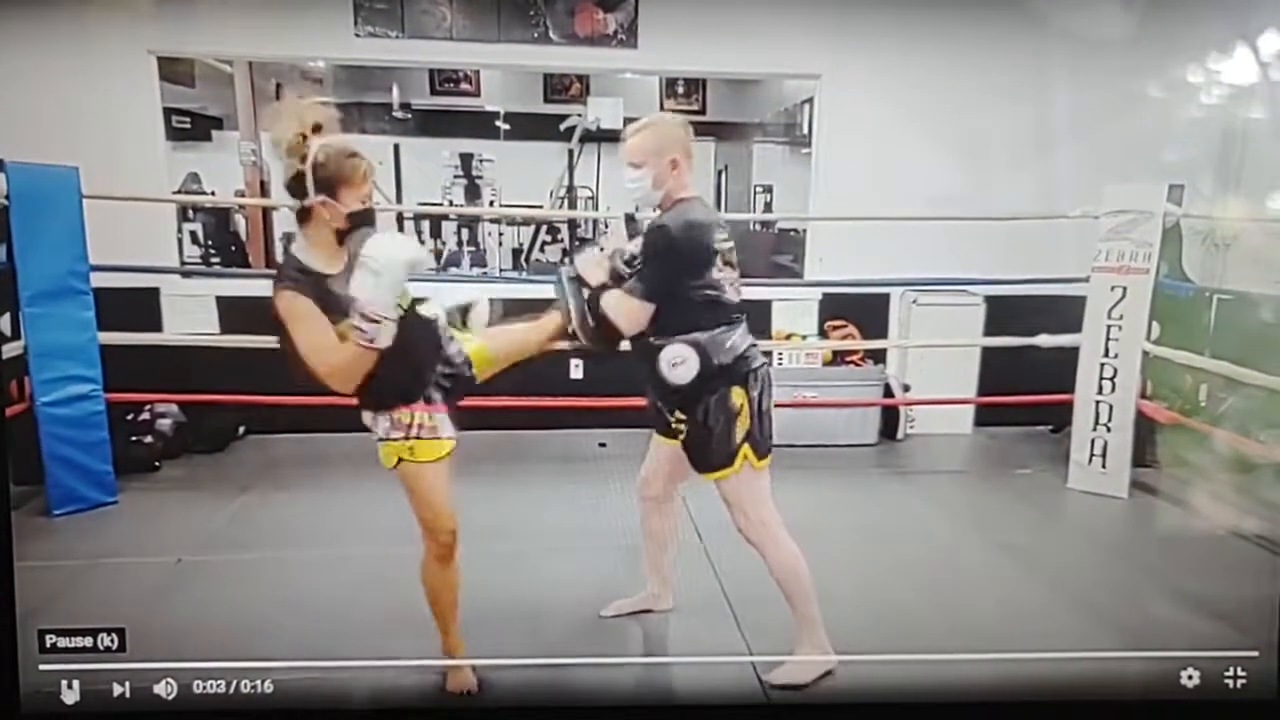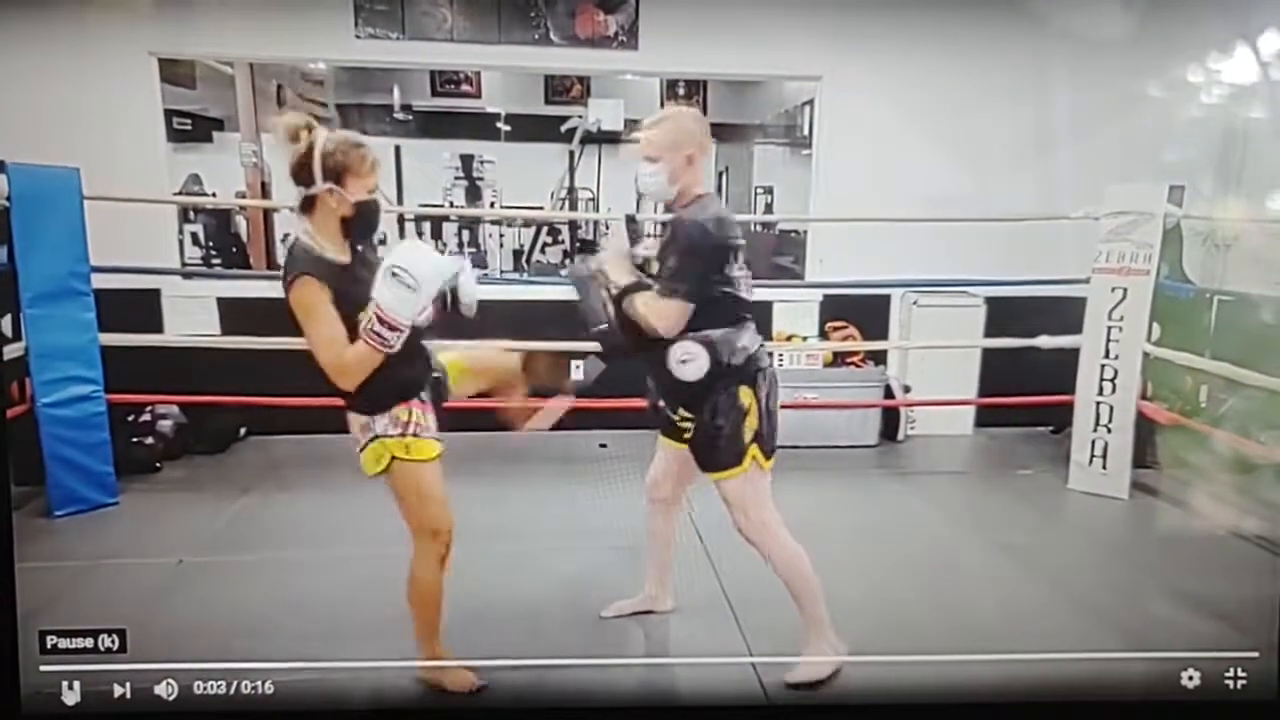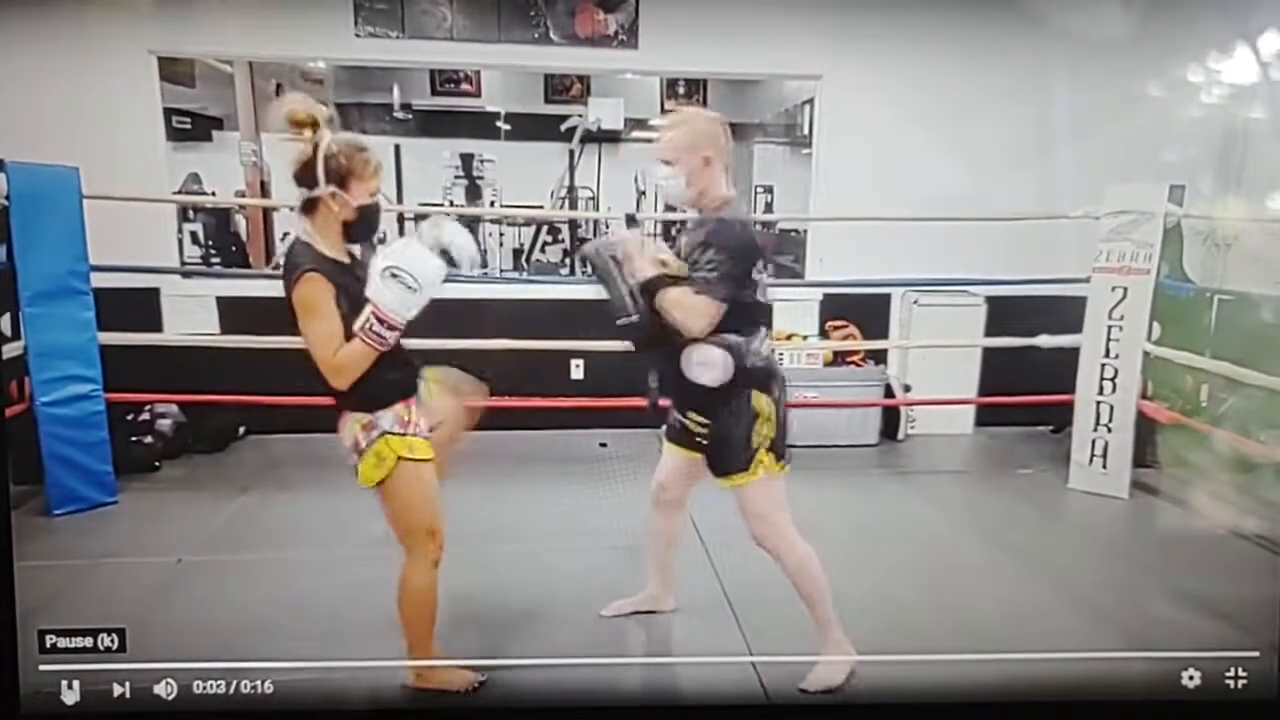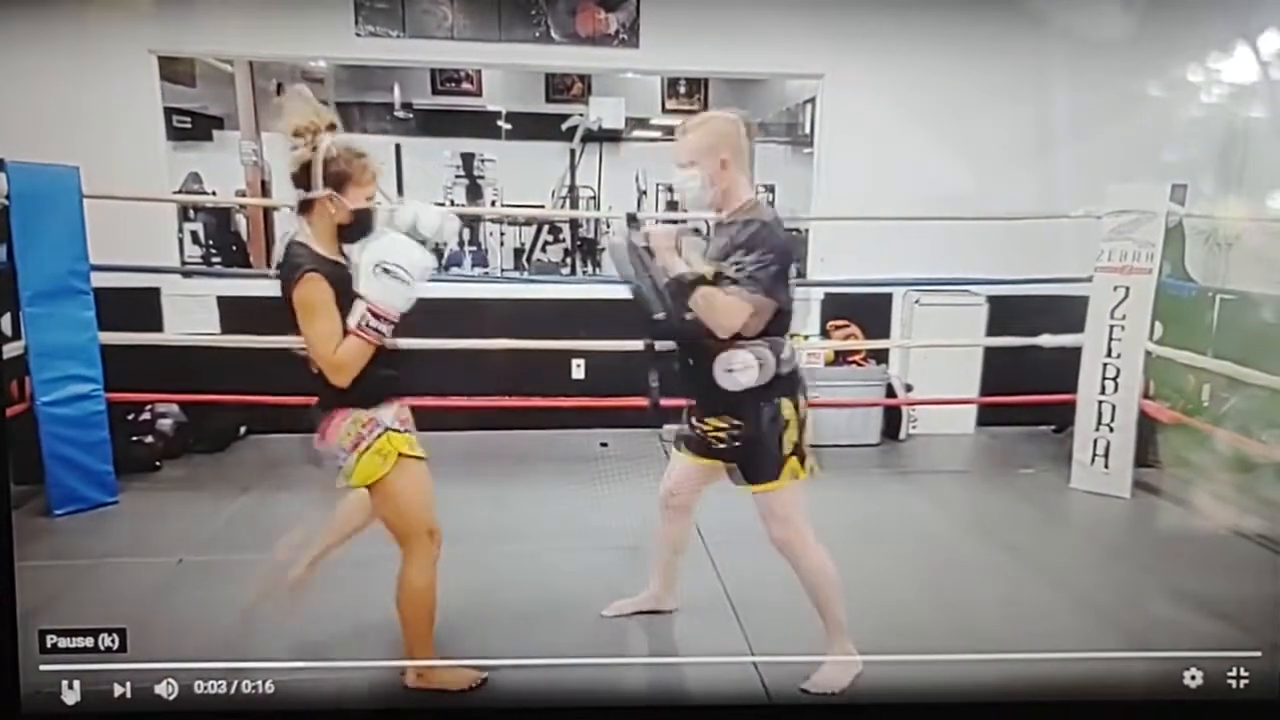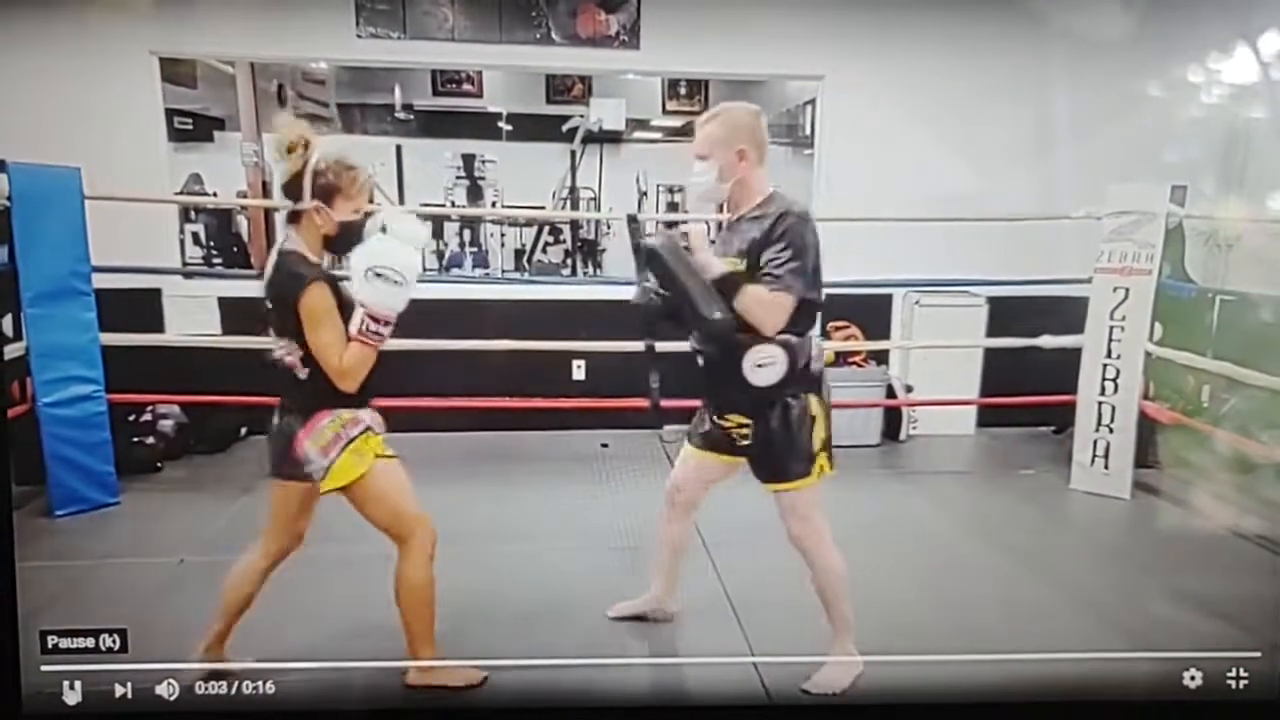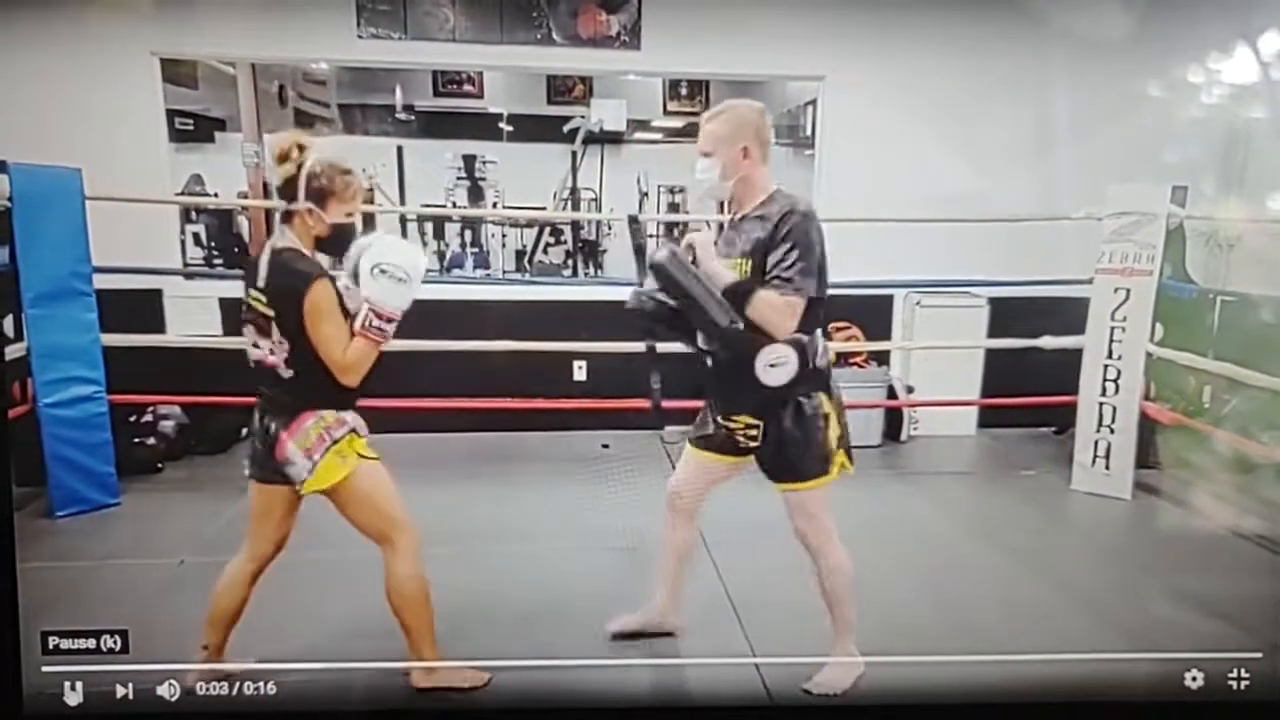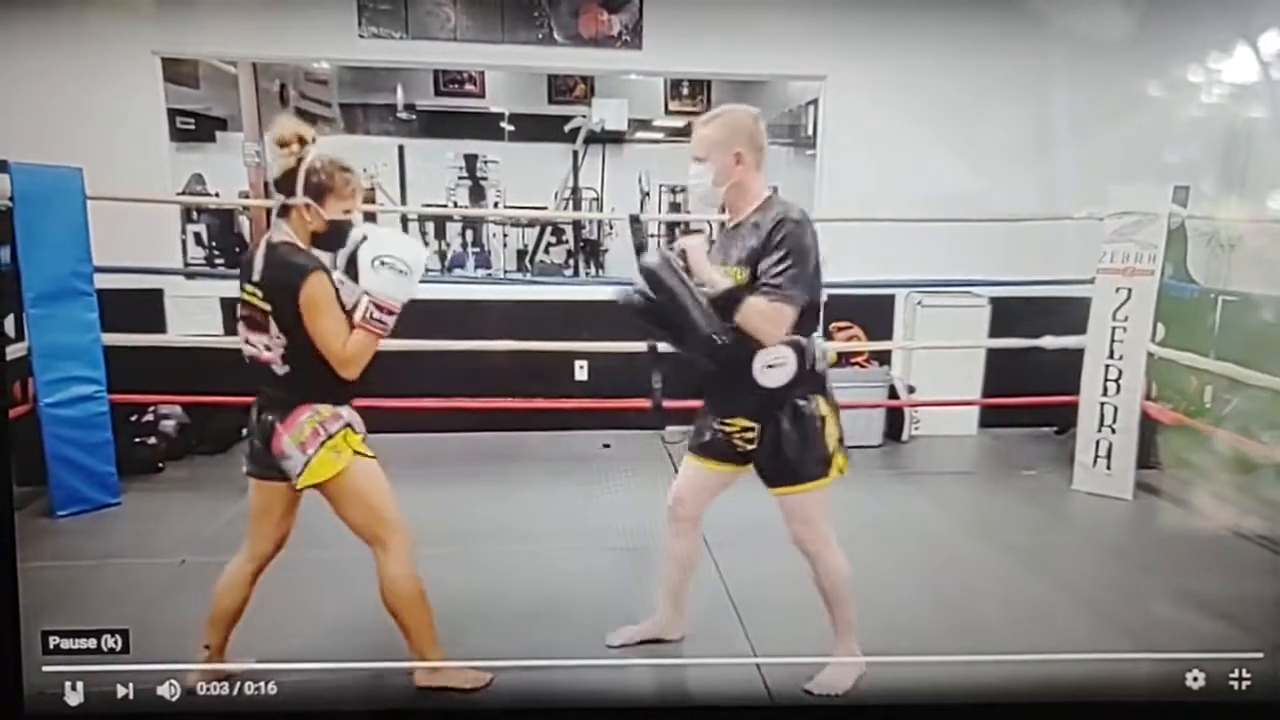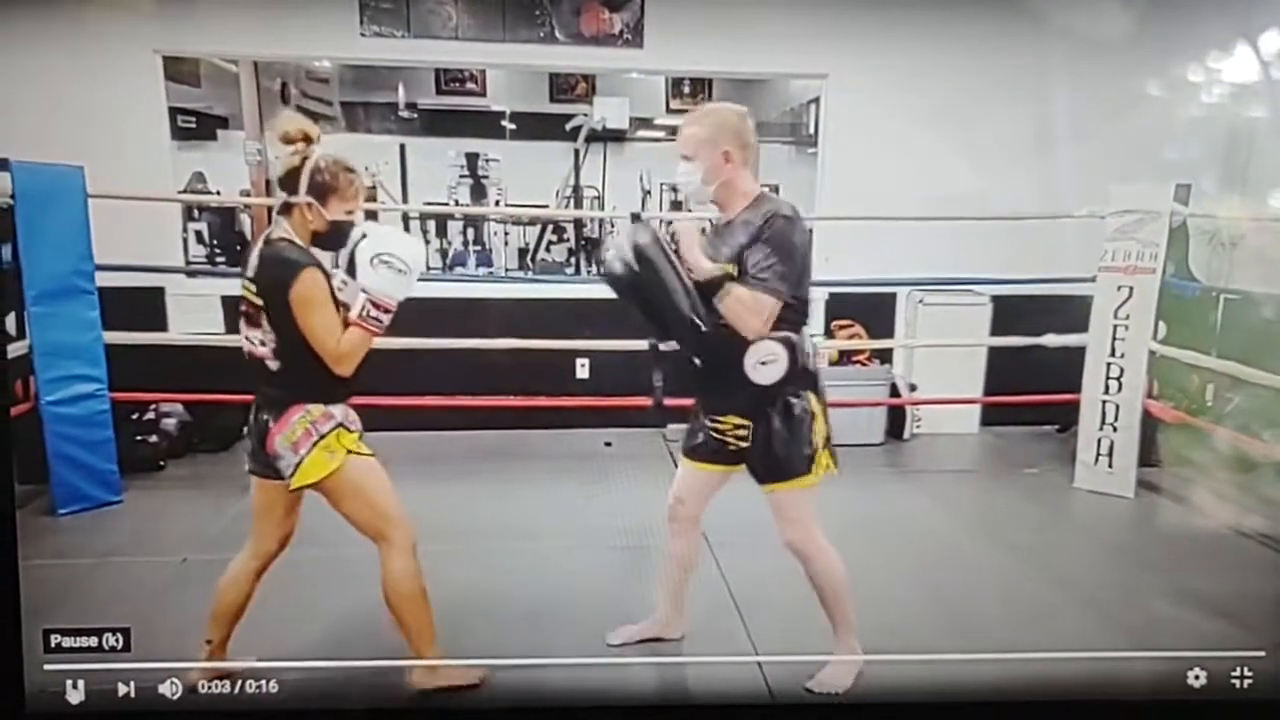
dt=0.1s
person 1, frame 1
left shoulder: (671, 231)
right shoulder: (699, 220)
left elbow: (631, 319)
left wrist: (595, 278)
right wrist: (620, 270)
left hip: (724, 391)
right hip: (694, 389)
left knee: (756, 521)
right knee: (654, 487)
left ankle: (815, 645)
right ankle: (658, 591)
person 1, frame 2
left shoulder: (699, 228)
right shoulder: (691, 222)
left elbow: (669, 318)
left wrist: (620, 282)
right wrist: (629, 276)
left hip: (730, 392)
right hip: (694, 390)
left knee: (757, 521)
right knee: (660, 489)
left ankle: (824, 642)
right ankle: (658, 591)
person 1, frame 3
left shoulder: (728, 230)
right shoulder: (707, 226)
left elbow: (698, 317)
left wrist: (646, 270)
right wrist: (655, 264)
left hip: (742, 397)
right hip: (704, 394)
left knee: (770, 527)
right knee: (666, 491)
left ankle: (836, 645)
right ankle: (658, 591)
person 1, frame 4
left shoulder: (763, 231)
right shoulder: (722, 228)
left elbow: (732, 320)
left wrist: (678, 266)
right wrist: (675, 267)
left hip: (765, 405)
right hip: (716, 400)
left knee: (790, 534)
right knee: (674, 495)
left ankle: (843, 649)
right ankle: (660, 592)
person 1, frame 5
left shoulder: (788, 222)
right shoulder: (737, 222)
left elbow: (771, 313)
left wrist: (710, 263)
right wrist: (705, 265)
left hip: (783, 401)
right hip: (731, 397)
left knee: (806, 530)
right knee: (680, 491)
left ankle: (845, 649)
right ankle: (661, 596)
person 1, frame 6
left shoulder: (793, 220)
right shoulder: (736, 222)
left elbow: (783, 318)
left wrist: (718, 270)
right wrist: (698, 275)
left hip: (792, 401)
right hip: (733, 396)
left knee: (815, 531)
right knee: (681, 496)
left ankle: (847, 650)
right ankle: (665, 609)
person 1, frame 7
left shoulder: (787, 227)
right shoulder: (730, 229)
left elbow: (774, 327)
left wrist: (711, 276)
right wrist: (689, 287)
left hip: (788, 404)
right hip: (729, 401)
left knee: (811, 535)
right knee: (682, 505)
left ankle: (849, 650)
right ankle: (668, 619)
person 1, frame 8
left shoulder: (777, 224)
right shoulder: (722, 225)
left elbow: (753, 318)
left wrist: (697, 263)
right wrist: (676, 269)
left hip: (779, 401)
right hip: (721, 397)
left knee: (801, 533)
right knee: (682, 508)
left ankle: (848, 645)
right ankle: (670, 619)
person 2, frame 1
left shoulder: (367, 246)
right shoulder: (294, 287)
right elbow: (342, 378)
left wrist: (442, 314)
right wrist: (376, 313)
left hip: (444, 359)
right hip: (404, 413)
left knee: (536, 329)
right knee: (442, 535)
right ankle: (453, 653)
person 2, frame 2
left shoulder: (349, 244)
right shoulder: (307, 276)
right elbow: (346, 373)
left wrist: (438, 280)
right wrist: (391, 311)
left hip: (420, 373)
right hip: (387, 413)
left knee: (513, 363)
right knee: (435, 536)
left ankle: (524, 412)
right ankle: (435, 663)
person 2, frame 3
left shoulder: (336, 242)
right shoulder: (312, 274)
left elbow: (361, 292)
right elbow: (341, 374)
left wrist: (420, 247)
right wrist: (390, 310)
left hip: (399, 385)
right hip: (376, 416)
left knee: (467, 395)
right knee: (424, 540)
left ankle: (422, 477)
right ankle: (426, 667)
person 2, frame 4
left shoulder: (318, 245)
right shoulder: (311, 274)
left elbow: (359, 269)
right elbow: (342, 369)
left wrist: (407, 237)
right wrist: (378, 302)
left hip: (351, 415)
right hip: (361, 422)
left knee: (378, 504)
right knee: (423, 542)
left ankle: (307, 560)
right ankle: (423, 666)
person 2, frame 5
left shoulder: (290, 256)
right shoulder: (308, 285)
right elbow: (347, 375)
left wrist: (379, 253)
right wrist: (381, 305)
left hip: (298, 423)
right hip: (333, 426)
left knee: (274, 547)
right knee: (418, 537)
left ankle: (211, 650)
right ankle: (425, 663)
person 2, frame 6
left shoulder: (266, 260)
right shoulder: (310, 281)
right elbow: (349, 369)
left wrist: (360, 290)
right wrist: (386, 304)
left hip: (273, 426)
right hip: (320, 431)
left knee: (257, 550)
right knee: (402, 541)
left ankle: (209, 660)
right ankle: (428, 664)
person 2, frame 7
left shoulder: (259, 256)
right shoulder: (306, 274)
right elbow: (348, 361)
left wrist: (357, 290)
right wrist: (386, 297)
left hip: (271, 422)
right hip: (316, 425)
left knee: (259, 549)
right knee: (393, 540)
left ankle: (211, 661)
right ankle: (430, 664)
person 2, frame 8
left shoulder: (264, 254)
right shoulder: (301, 271)
right elbow: (341, 359)
left wrist: (353, 291)
right wrist: (379, 297)
left hip: (272, 420)
right hip: (313, 424)
left knee: (262, 545)
right knee: (397, 535)
left ankle: (212, 658)
right ankle: (428, 665)
